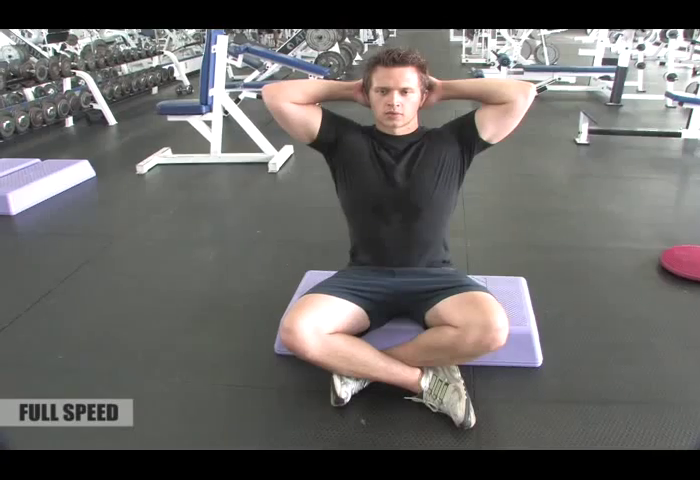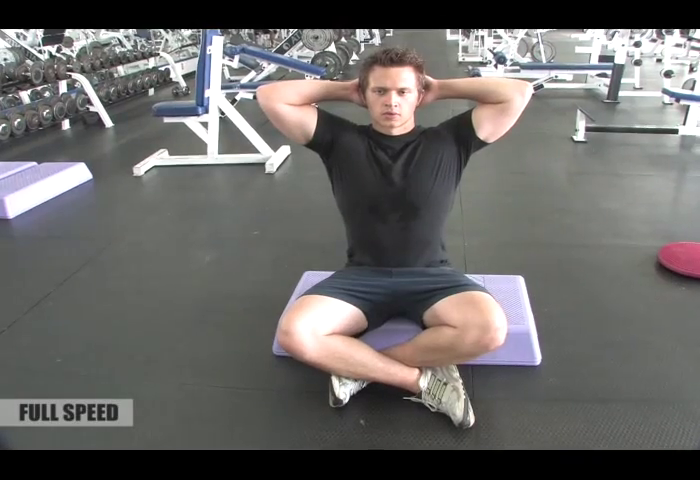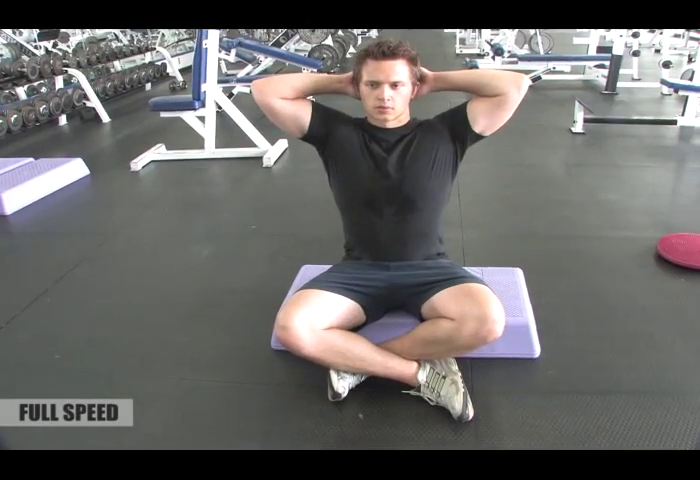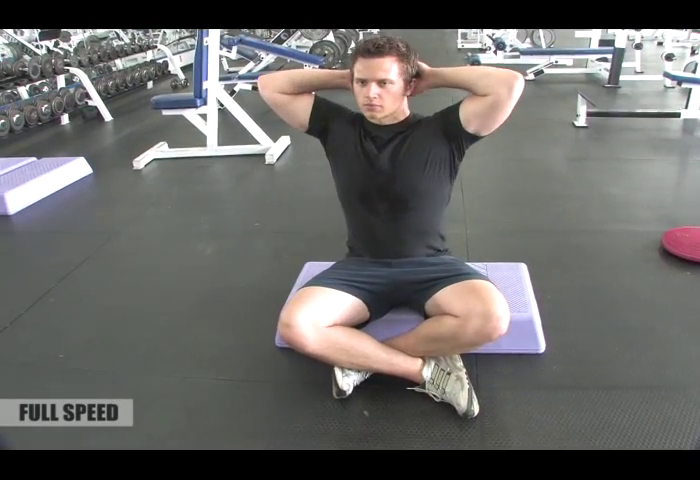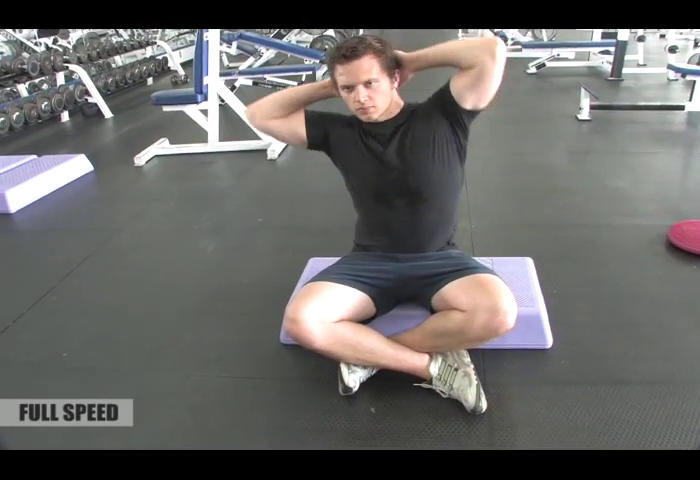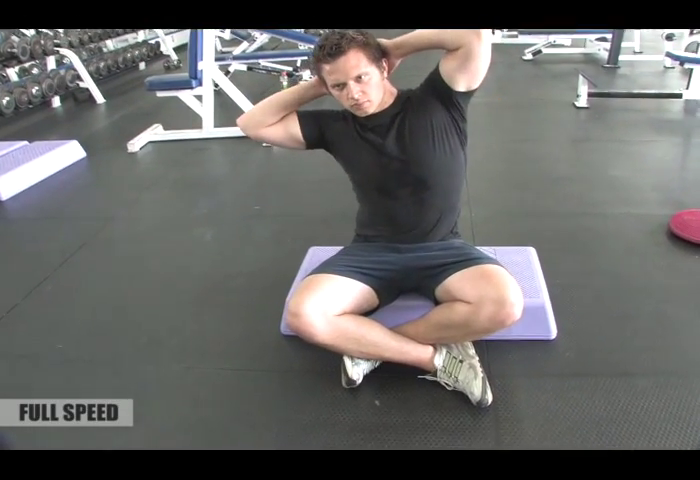
dt=0.4s
person 1, frame 1
left shoulder: (452, 142)
right shoulder: (345, 139)
left elbow: (522, 94)
right elbow: (275, 95)
left wrist: (445, 88)
right wrist: (346, 89)
left hip: (433, 277)
right hip: (363, 277)
left knee: (491, 329)
right knee: (297, 332)
left ankle: (360, 365)
right ankle: (424, 380)
person 1, frame 2
left shoulder: (449, 142)
right shoulder: (341, 140)
left elbow: (519, 93)
right elbow: (270, 96)
left wrist: (441, 88)
right wrist: (342, 89)
left hip: (431, 276)
right hip: (361, 277)
left knee: (489, 328)
right knee: (294, 334)
left ankle: (355, 366)
right ankle: (423, 379)
person 1, frame 3
left shoulder: (444, 134)
right shoulder: (336, 132)
left elbow: (515, 86)
right elbow: (263, 91)
left wrist: (436, 80)
right wrist: (337, 82)
left hip: (428, 269)
right hip: (359, 270)
left knee: (487, 320)
right knee: (291, 328)
left ankle: (356, 360)
right ankle: (422, 373)
person 1, frame 4
left shoulder: (443, 132)
right shoulder: (337, 126)
left elbow: (509, 86)
right elbow: (270, 86)
left wrist: (434, 76)
right wrist: (340, 78)
left hip: (430, 265)
right hip: (362, 267)
left knee: (492, 318)
right knee: (295, 326)
left ankle: (358, 356)
right ankle: (426, 370)
person 1, frame 5
left shoulder: (441, 117)
right shoulder: (338, 132)
left elbow: (492, 52)
right elbow: (259, 115)
left wrist: (414, 60)
right wrist: (326, 87)
left hip: (438, 259)
right hip: (370, 261)
left knee: (499, 312)
right knee: (301, 321)
left ankle: (365, 352)
right ankle: (432, 365)
person 1, frame 6
left shoulder: (437, 101)
right shoulder: (333, 127)
left elbow: (476, 34)
right elbow: (251, 124)
left wrist: (398, 46)
right wrist: (313, 88)
left hip: (441, 249)
right hip: (372, 251)
left knee: (504, 304)
right knee: (303, 315)
left ankle: (368, 345)
right ankle: (437, 358)
